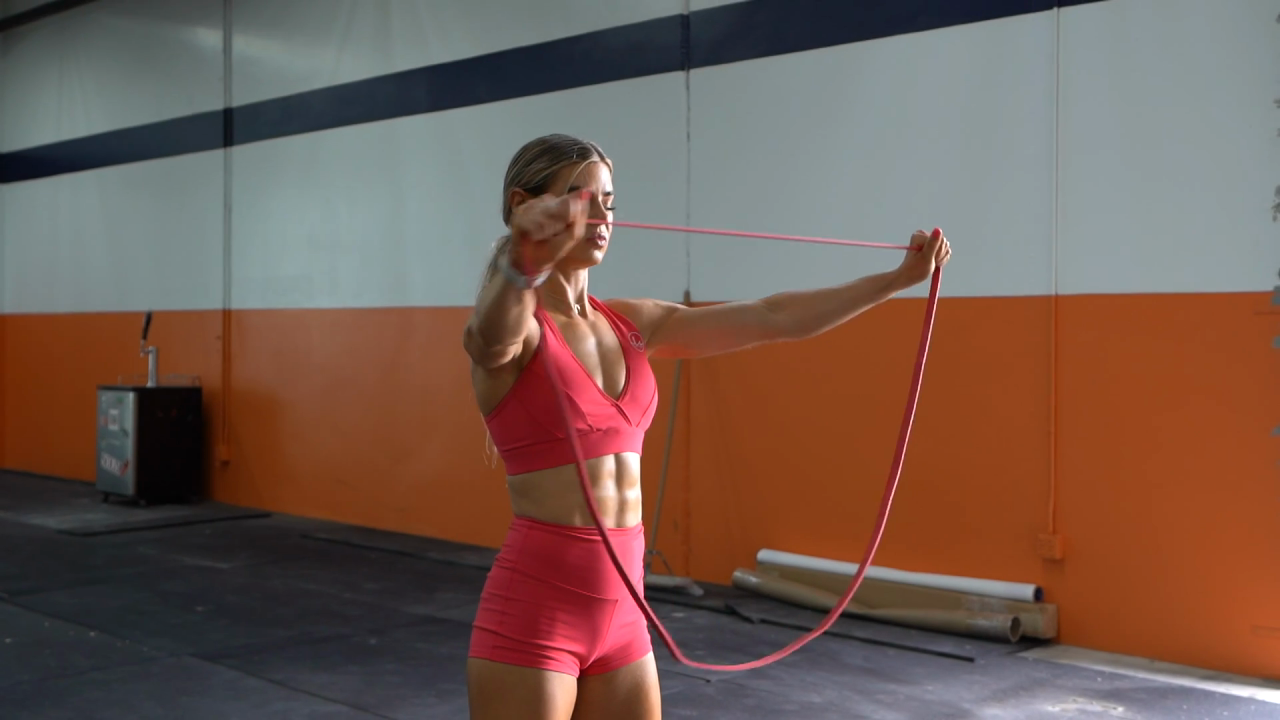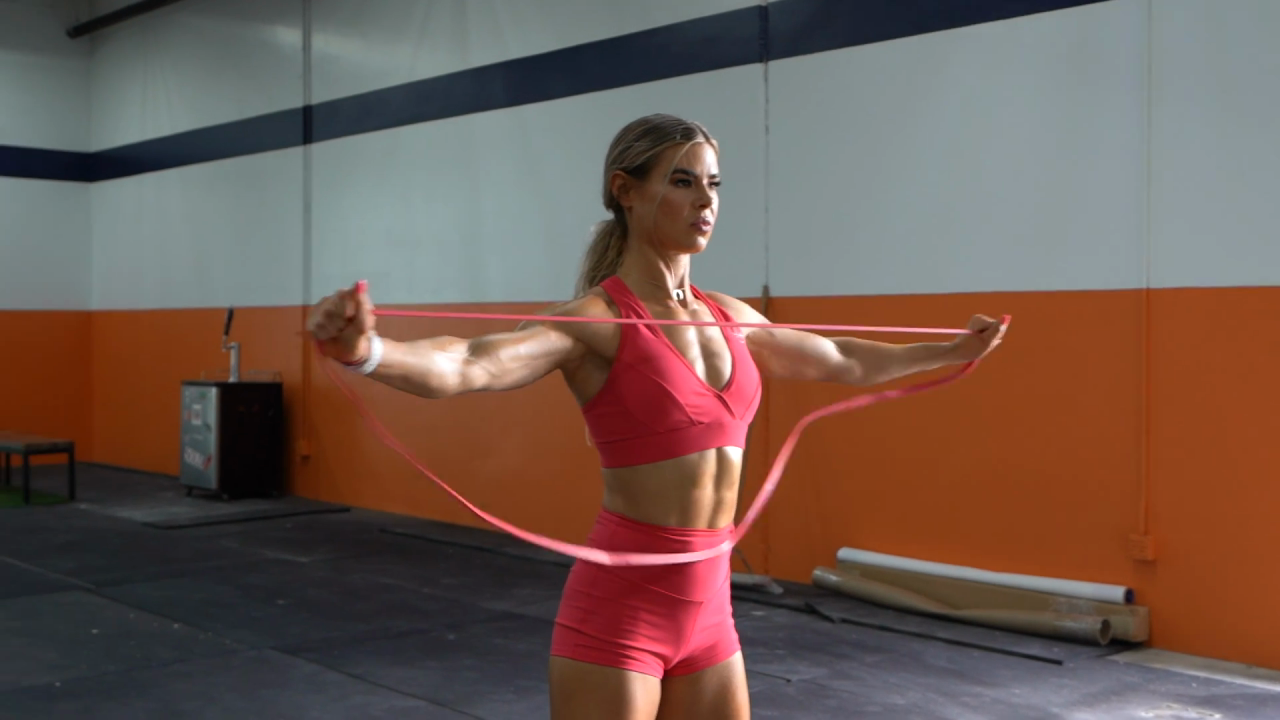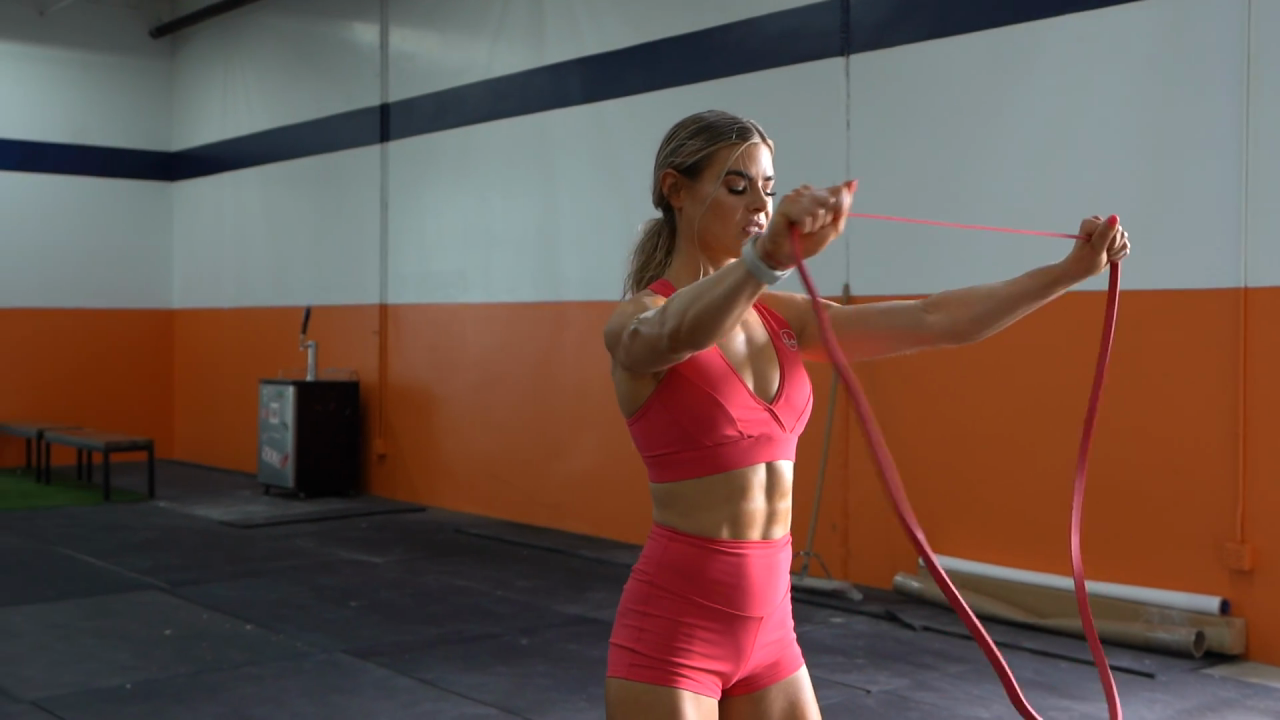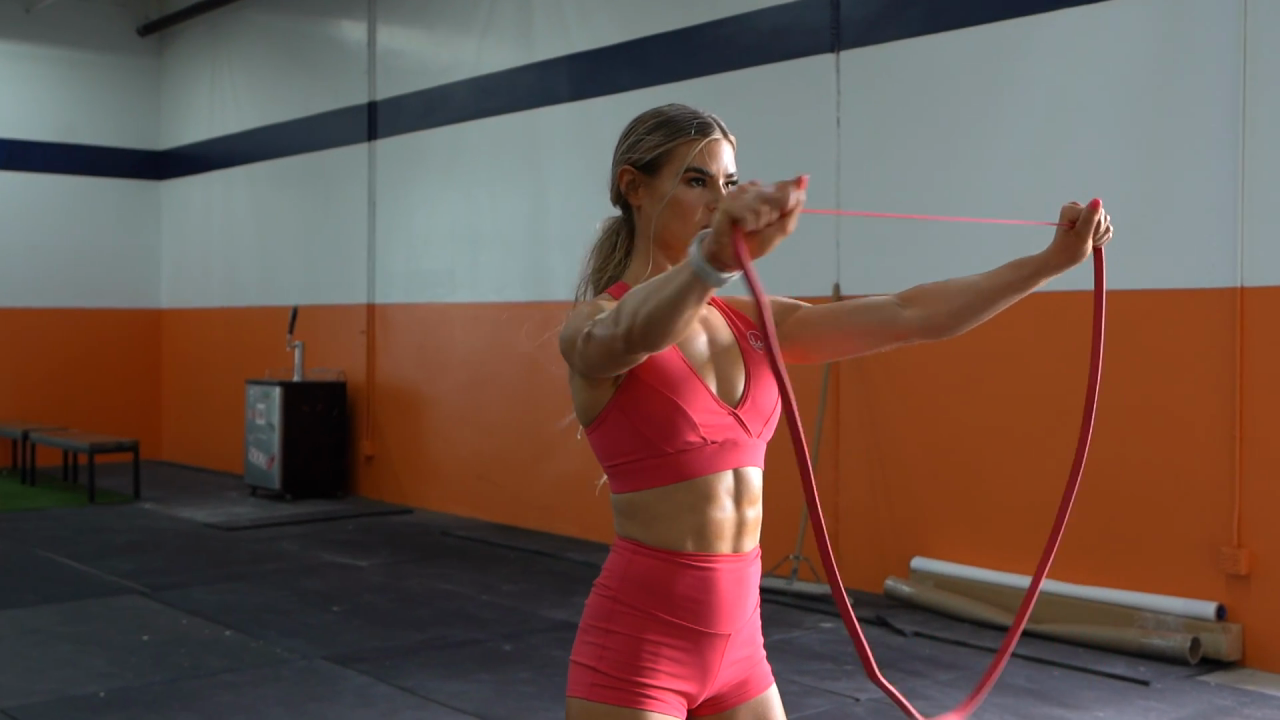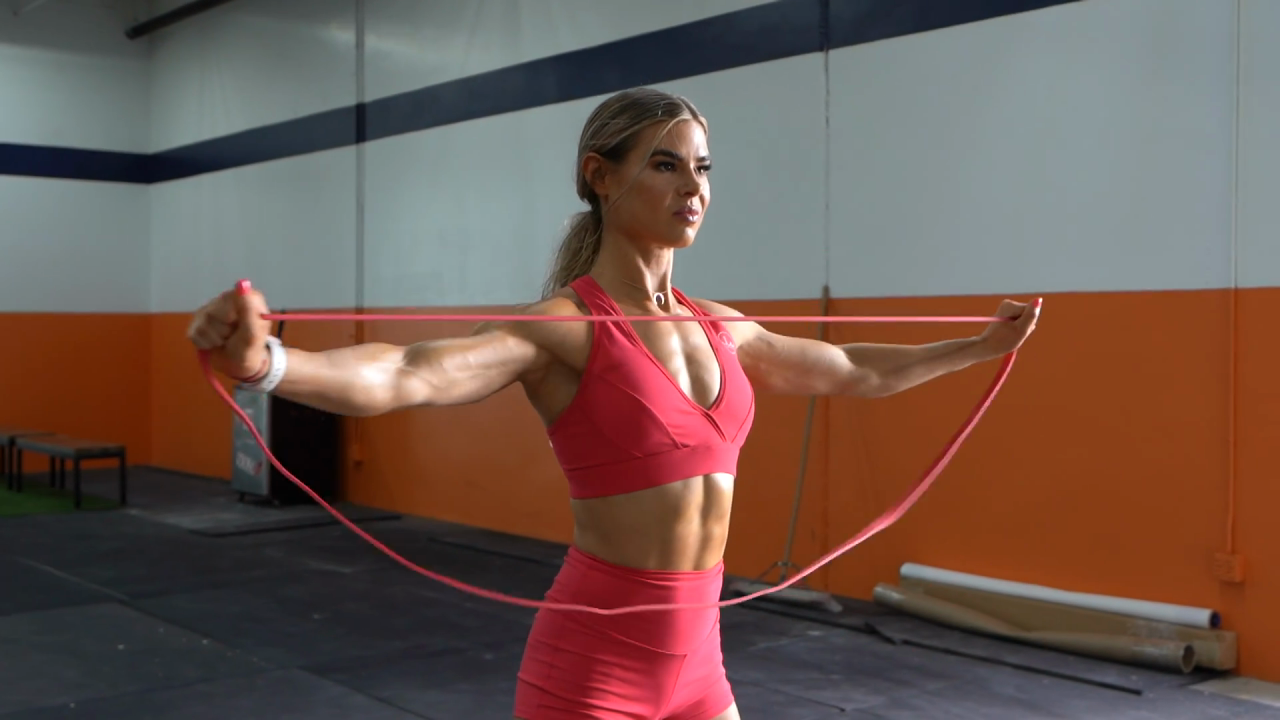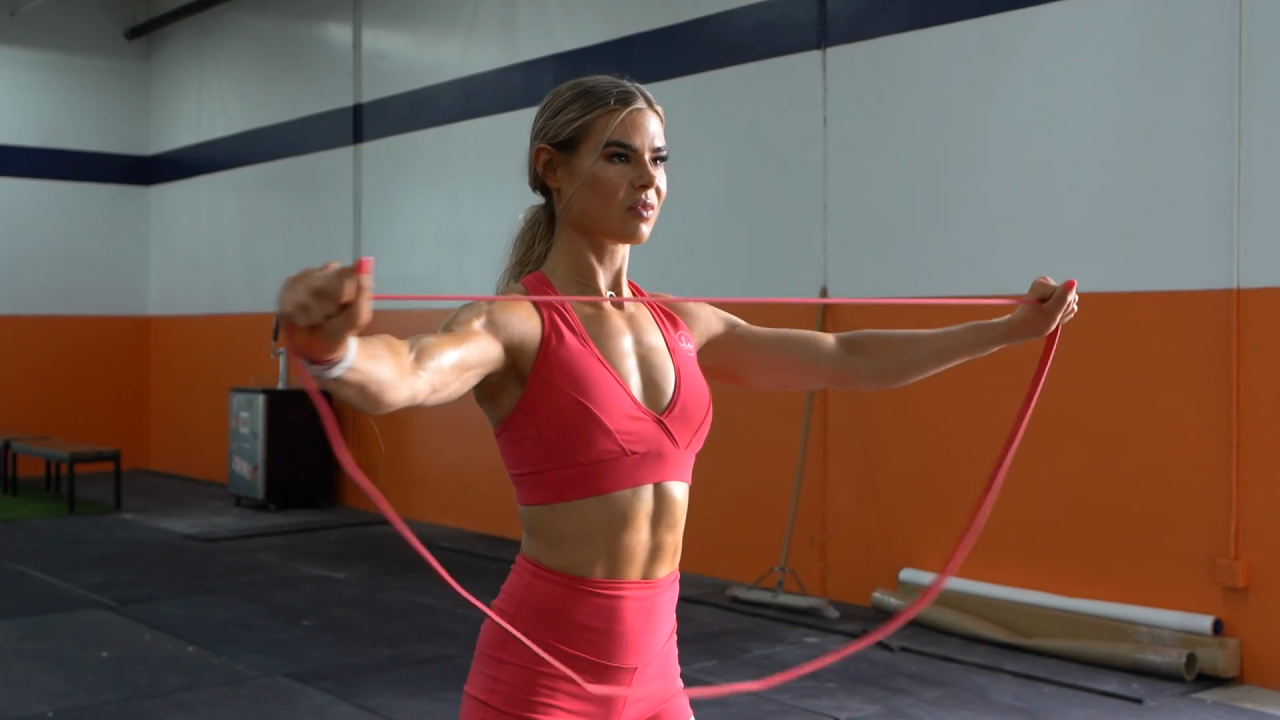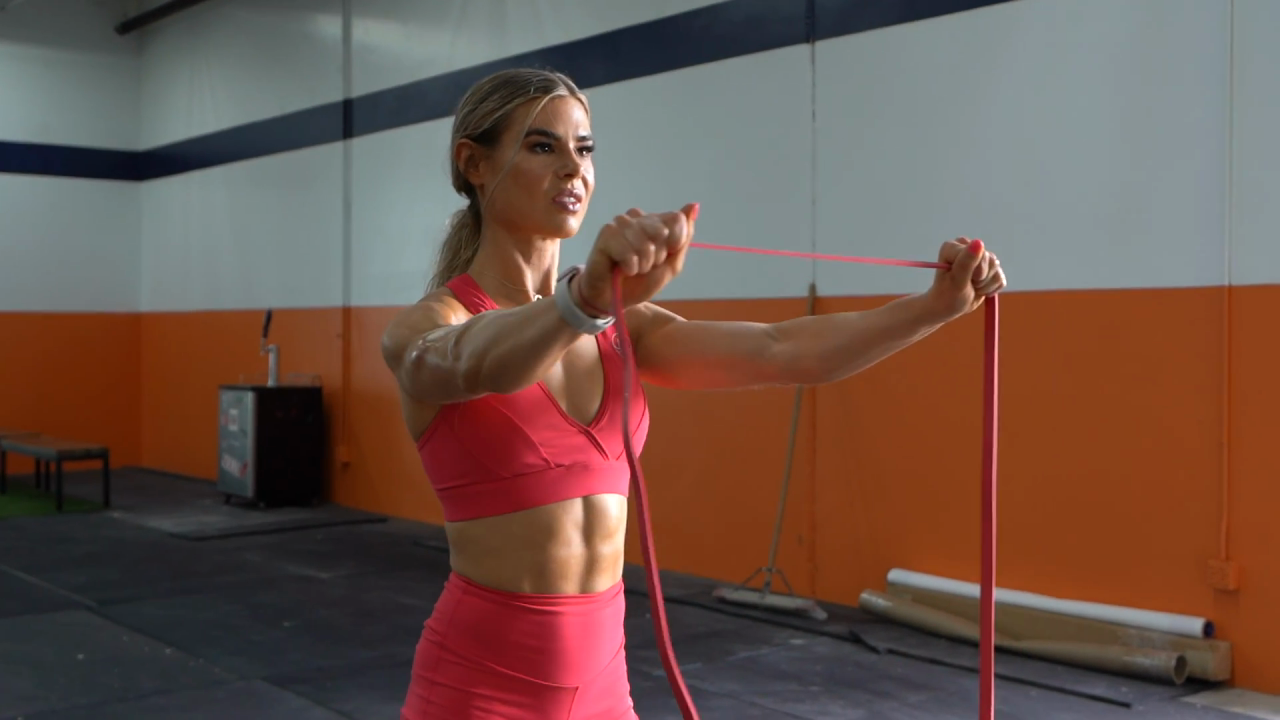
dt=0.7s
person 1, frame 1
left shoulder: (628, 323)
right shoulder: (512, 324)
left elbow: (771, 318)
right elbow: (493, 337)
left wrist: (899, 279)
right wrist: (525, 265)
left hip: (616, 612)
right hip: (529, 616)
person 1, frame 2
left shoulder: (726, 316)
right shoulder: (592, 320)
left elbow: (839, 361)
right elbow: (466, 365)
left wrist: (954, 351)
right wrist: (364, 351)
left hip: (705, 609)
right hip: (615, 612)
person 1, frame 3
left shoulder: (783, 319)
right shoulder: (637, 323)
left elbow: (934, 321)
right elbow: (685, 332)
left wrist: (1070, 270)
right wrist: (768, 253)
left hip: (766, 628)
right hip: (670, 633)
person 1, frame 4
left shoulder: (747, 323)
right shoulder: (595, 327)
left elbow: (909, 316)
right elbow: (637, 333)
left wrist: (1053, 258)
right wrist: (715, 254)
left hip: (734, 646)
right hip: (634, 652)
person 1, frame 5
left shoulder: (716, 325)
right shoulder: (557, 326)
left elbow: (856, 371)
right elbow: (403, 375)
left wrist: (984, 347)
right wrist: (263, 363)
person 1, frame 6
left shoulder: (678, 326)
right shoulder: (509, 322)
left elbow: (850, 360)
right elbow: (405, 374)
left wrist: (1011, 328)
right wrist: (331, 347)
person 1, frame 7
left shoulder: (621, 327)
right shoulder: (426, 329)
left elbow: (783, 352)
right elbow: (488, 364)
left wrist: (936, 305)
right wrist: (590, 296)
